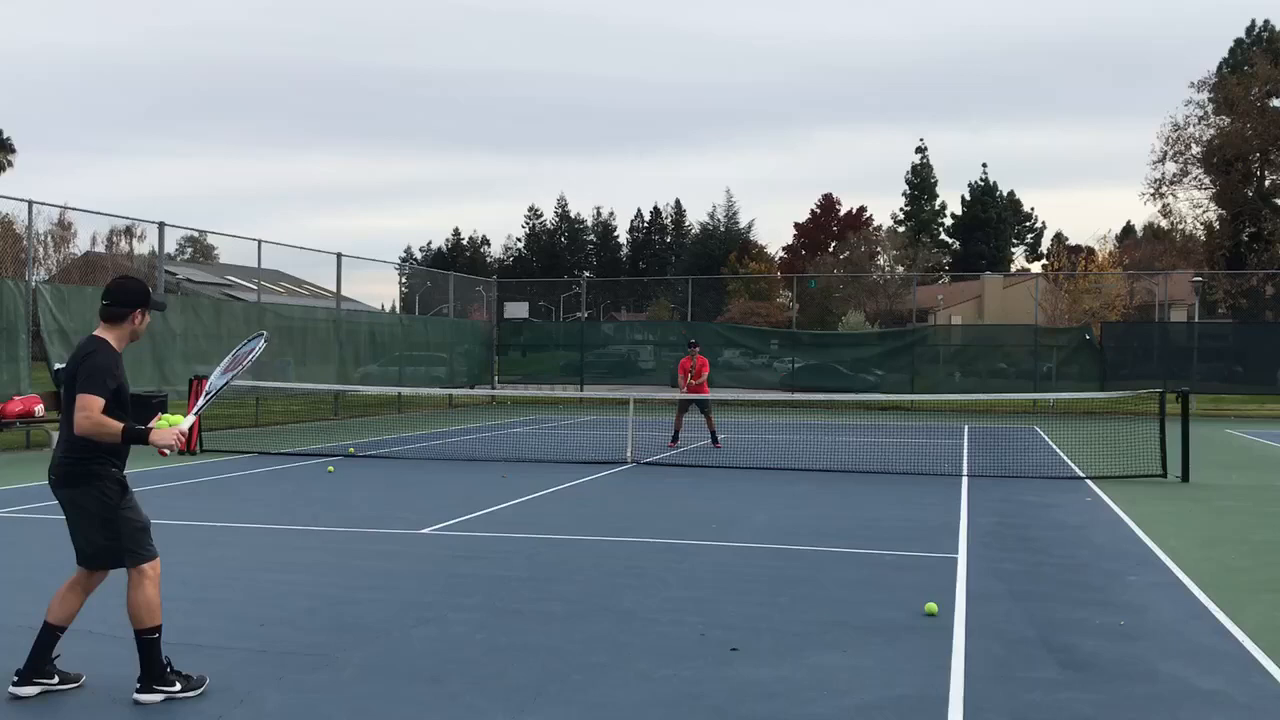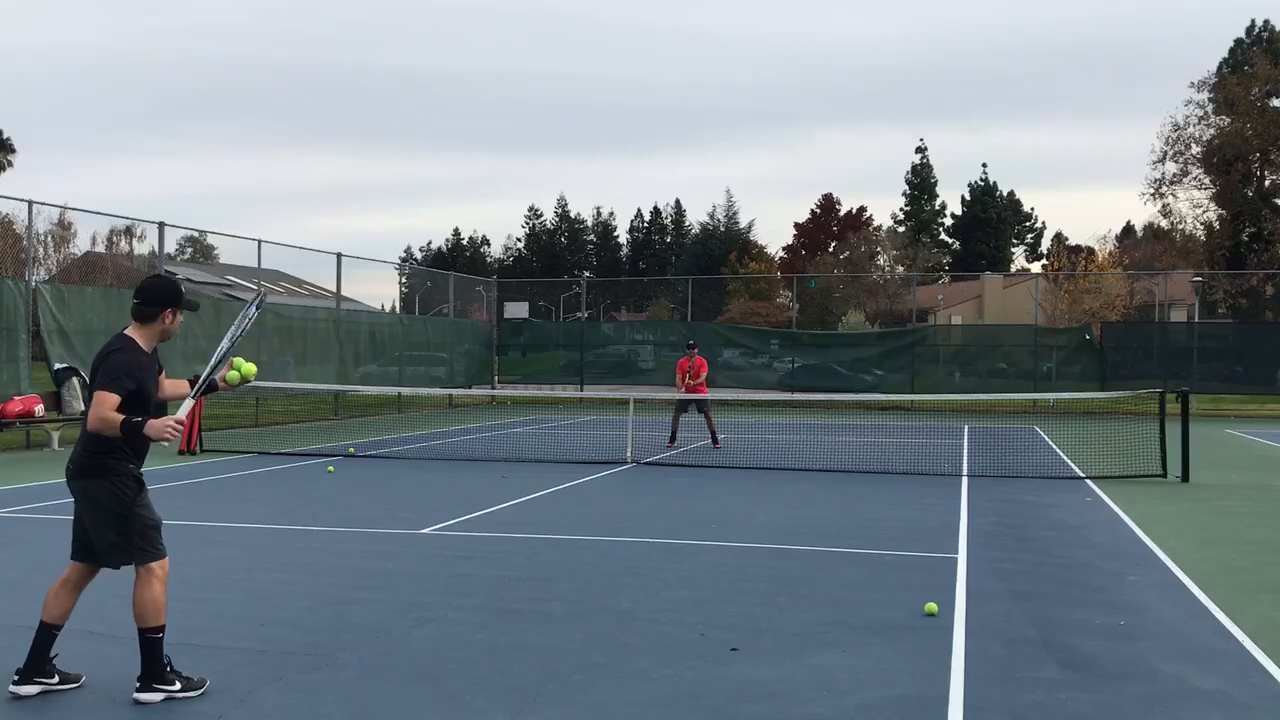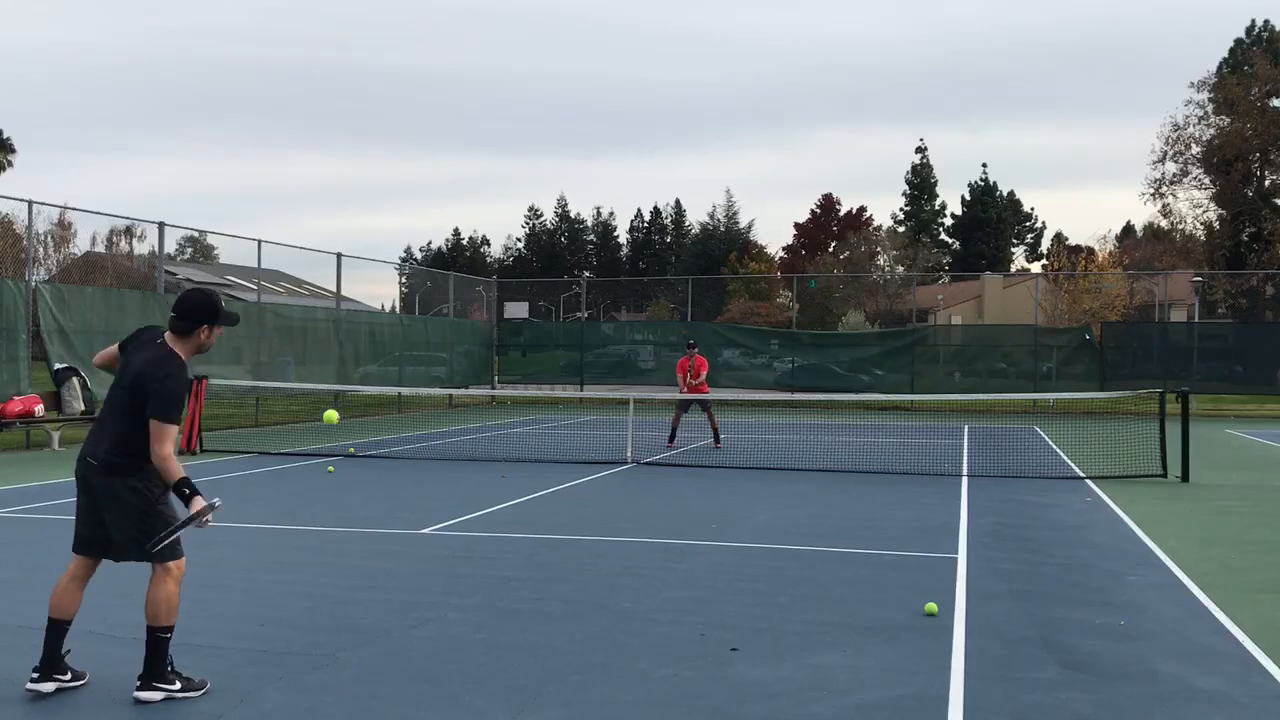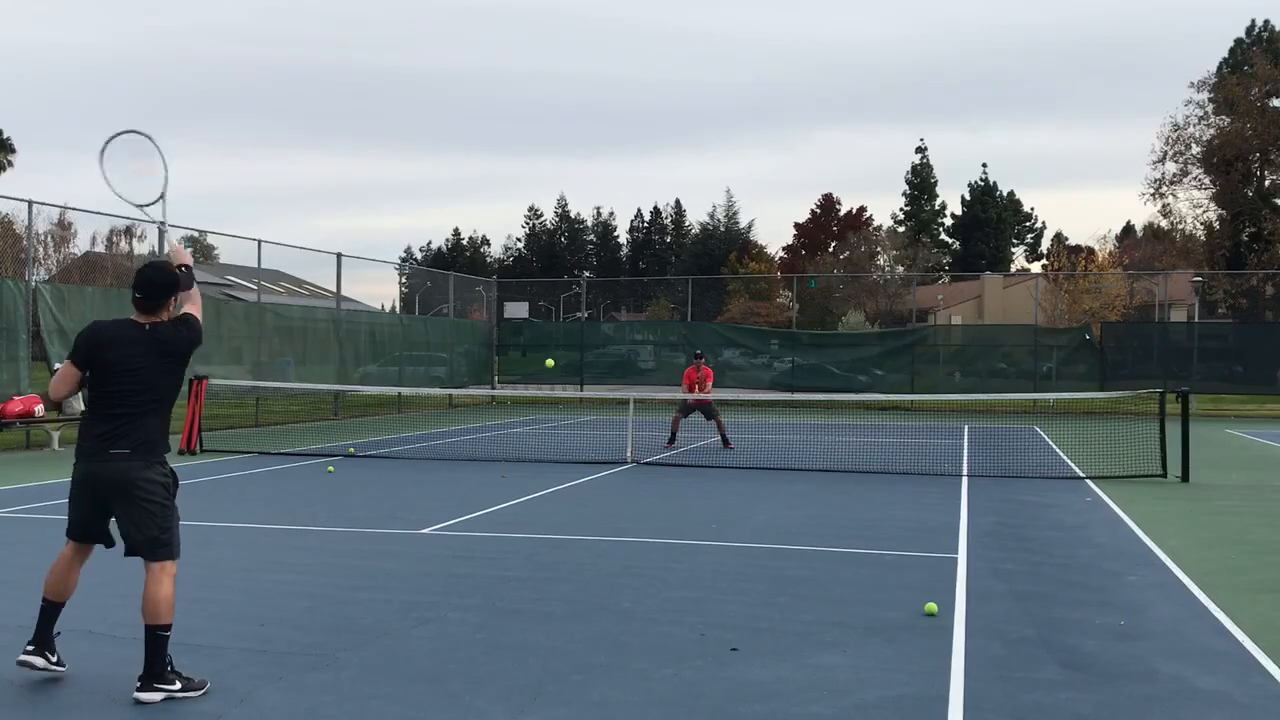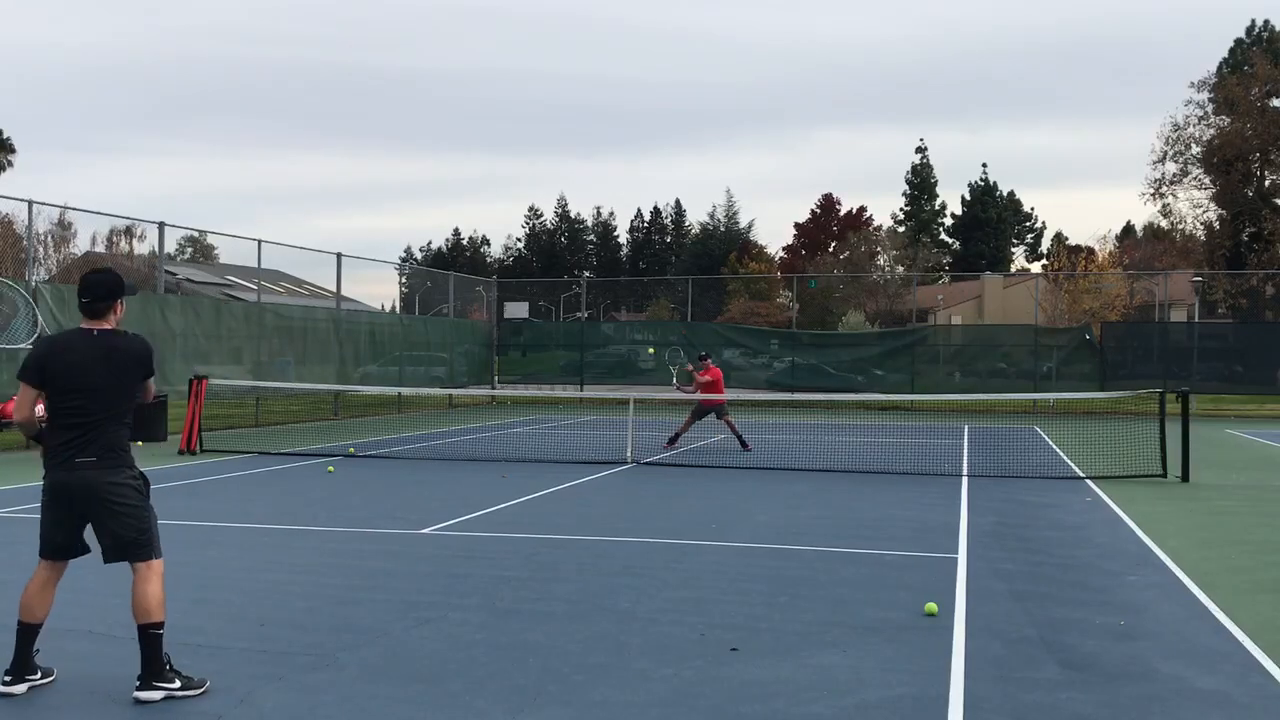
dt=0.3s
person 1, frame 1
left shoulder: (99, 352)
right shoulder: (99, 359)
right elbow: (84, 423)
left wrist: (149, 432)
right wrist: (145, 436)
left hip: (82, 477)
right hip: (92, 480)
left knee: (91, 571)
right knee: (145, 568)
left ankle: (35, 670)
right ankle: (154, 677)
person 1, frame 2
left shoulder: (143, 351)
right shoulder: (123, 357)
left elbow: (161, 389)
right elbow: (98, 418)
left wrist: (212, 383)
right wrist: (145, 427)
left hip: (97, 474)
right hip: (109, 476)
left knee: (82, 568)
right knee: (153, 567)
left ankle: (34, 670)
right ankle: (155, 676)
person 1, frame 3
left shoulder: (145, 340)
right shoulder: (171, 380)
left elbow: (103, 360)
right elbow: (161, 454)
right wrist: (189, 494)
left hip: (93, 467)
right hip: (129, 478)
left knee: (84, 563)
right knee: (170, 566)
left ankle: (50, 665)
right ankle: (157, 676)
person 1, frame 4
left shoulder: (97, 334)
right shoulder: (177, 337)
left elbow: (57, 393)
right elbow: (193, 309)
right wrist: (185, 268)
left hip: (92, 460)
right hip: (142, 467)
left knee: (76, 548)
right knee: (162, 565)
left ankle: (39, 644)
right ankle: (156, 675)
person 1, frame 5
left shoulder: (47, 348)
right shoulder: (135, 348)
left hip: (60, 473)
right hip: (109, 472)
left knee: (49, 566)
right knee: (149, 566)
right ankle: (155, 674)
